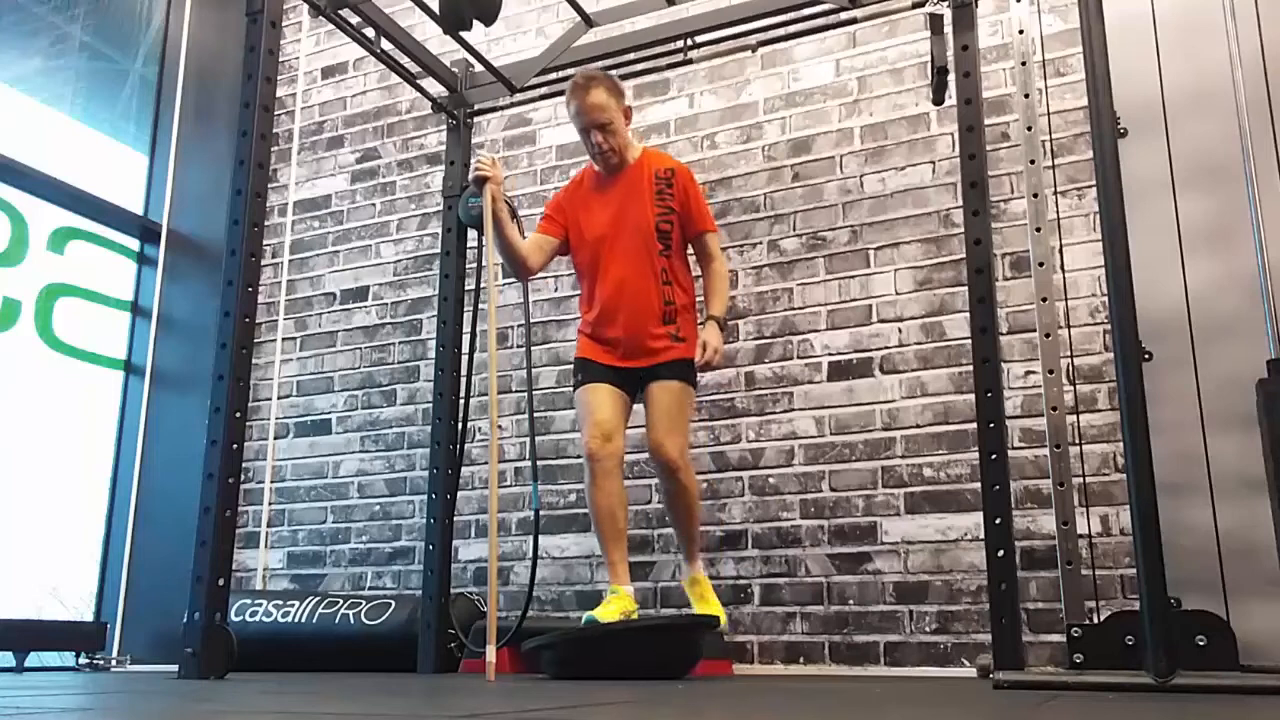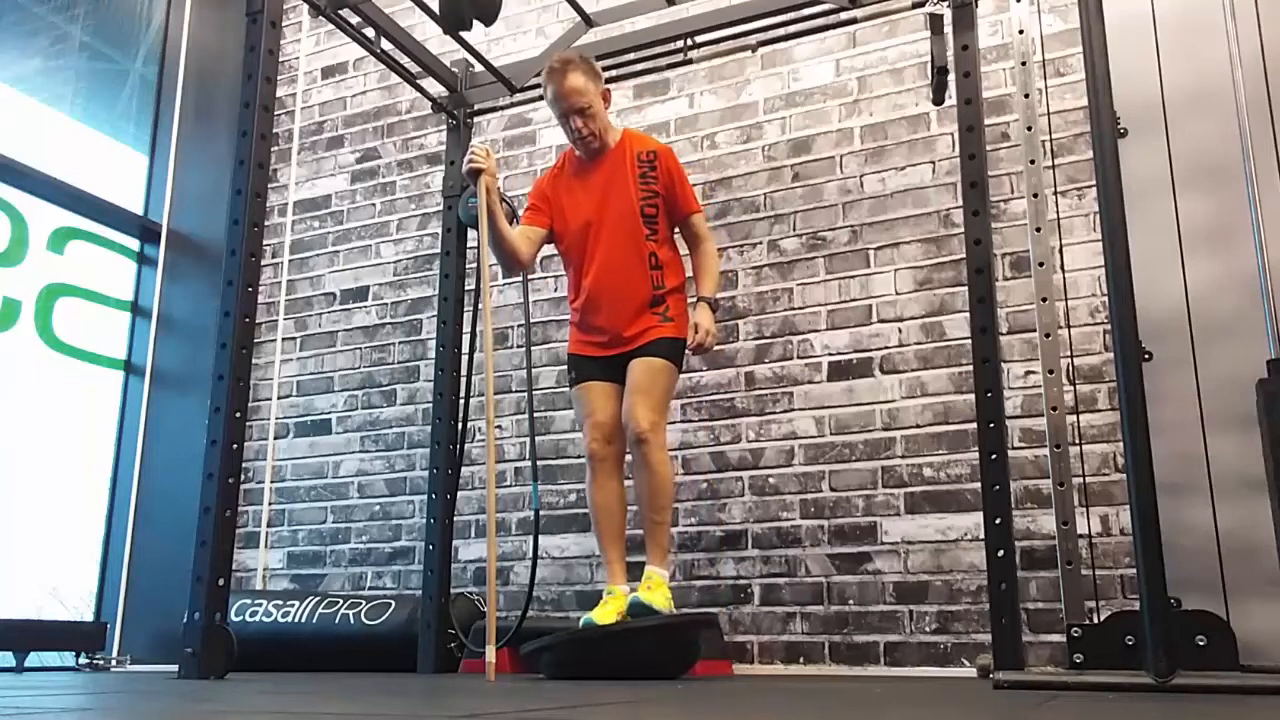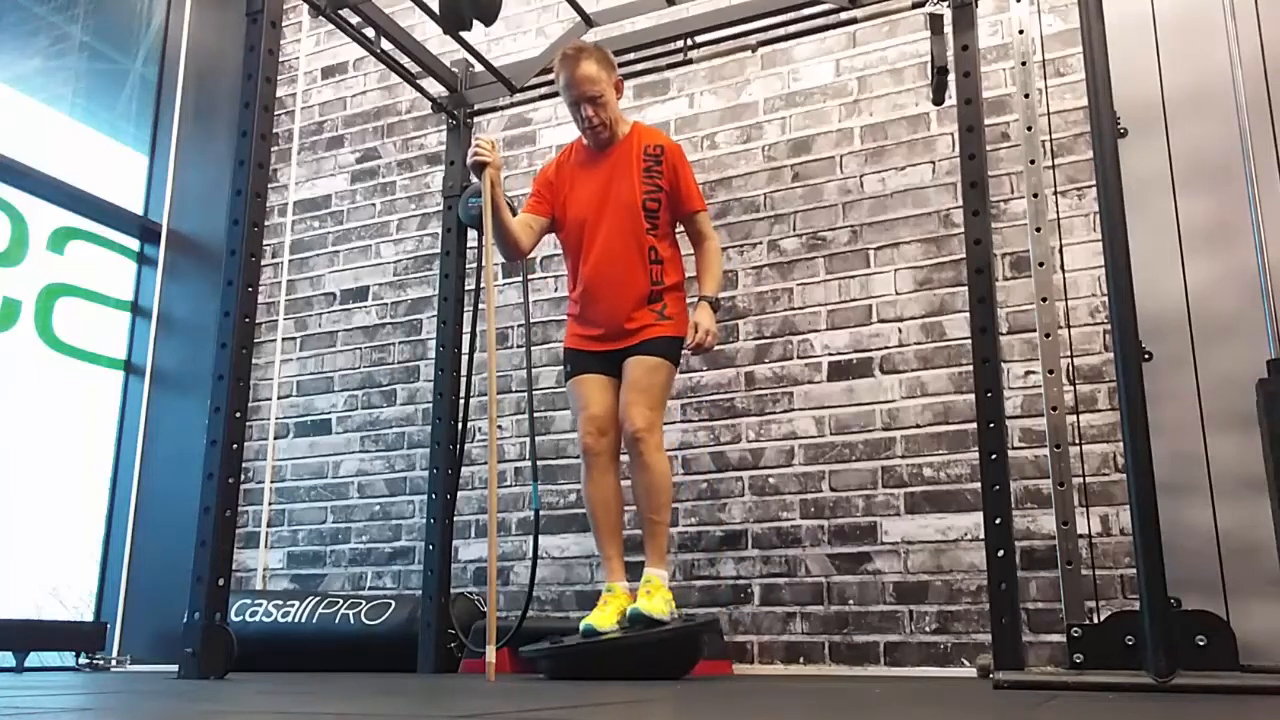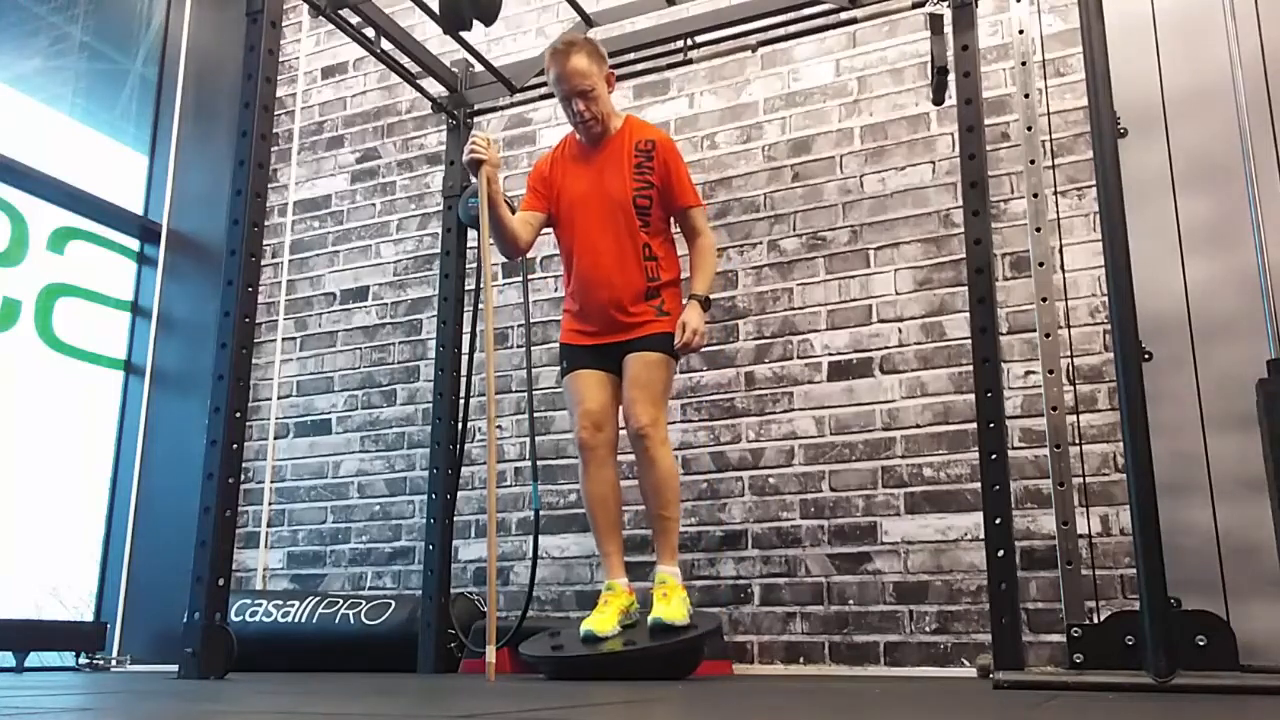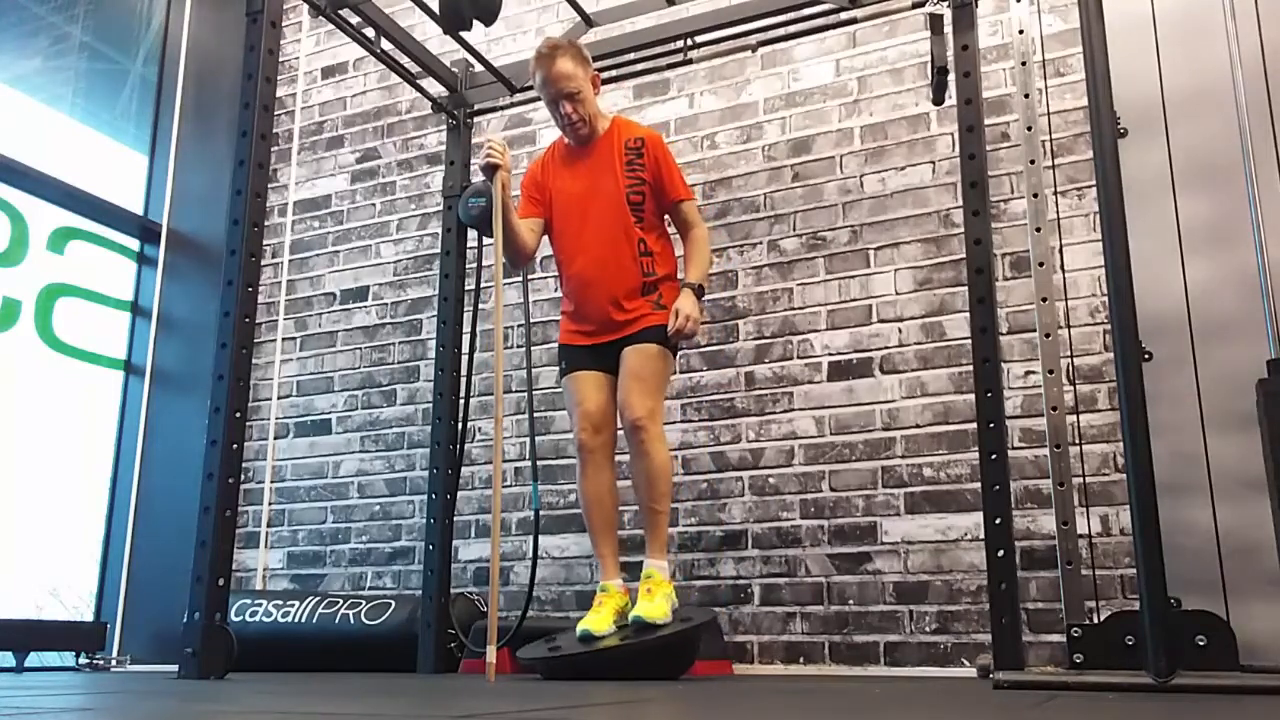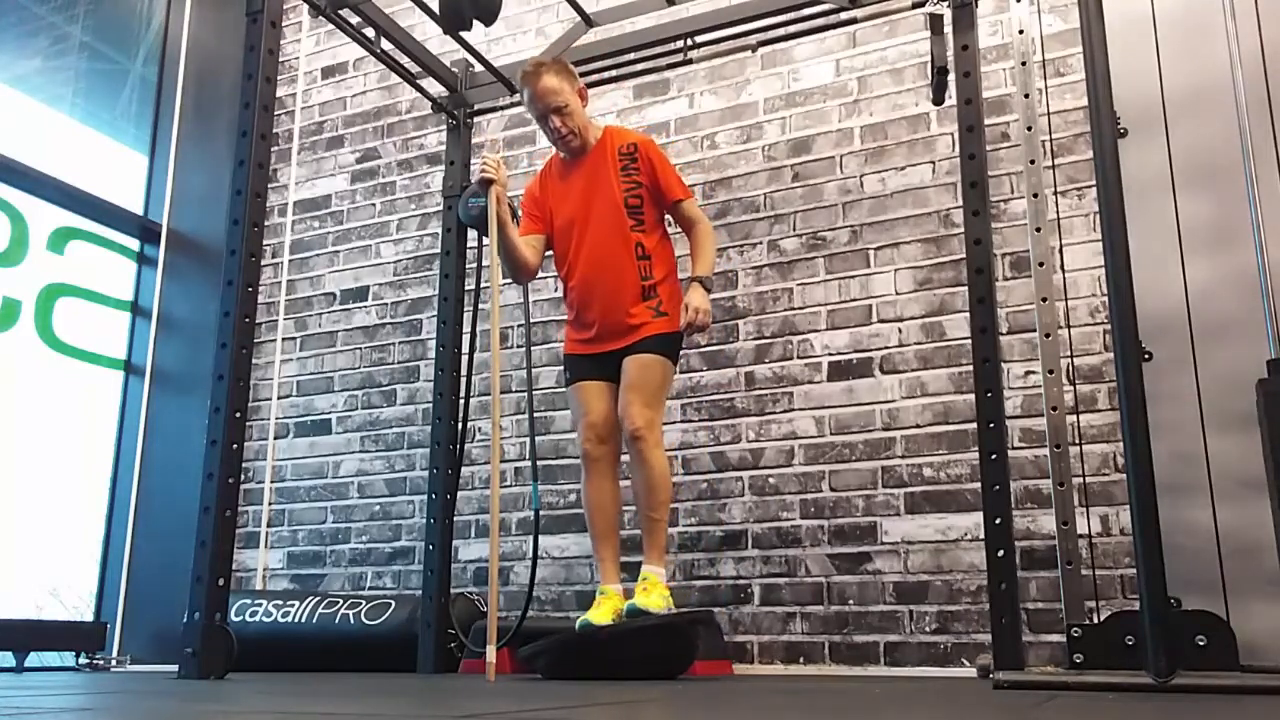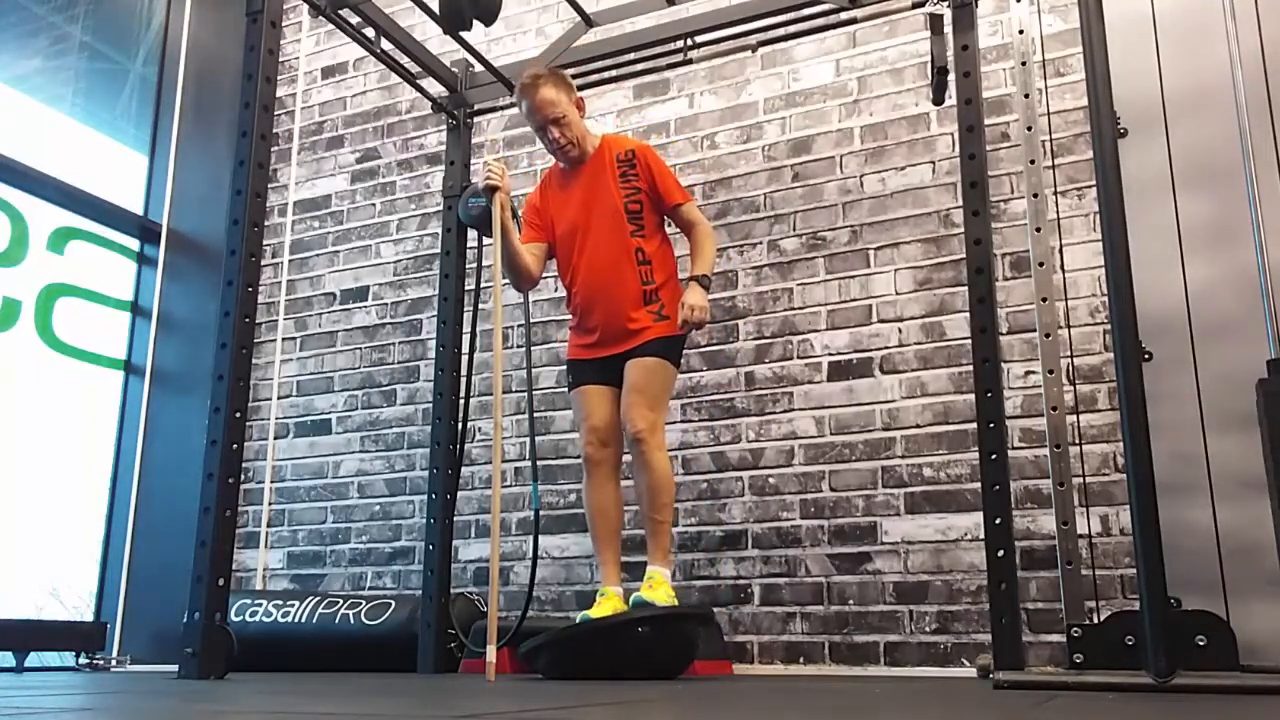
dt=0.7s
person 1, frame 1
left shoulder: (671, 175)
right shoulder: (570, 197)
left elbow: (713, 258)
right elbow: (526, 264)
left wrist: (714, 321)
right wrist: (497, 202)
left hip: (668, 341)
right hip: (600, 348)
left knee: (668, 453)
right knee: (599, 447)
left ankle: (695, 573)
right ankle: (620, 592)
person 1, frame 2
left shoulder: (653, 156)
right shoulder: (551, 184)
left elbow: (700, 238)
right elbow: (517, 258)
left wrist: (705, 303)
right wrist: (489, 195)
left hip: (657, 323)
right hip: (591, 338)
left knee: (642, 429)
right knee: (601, 448)
left ankle: (657, 576)
right ankle: (615, 591)
person 1, frame 3
left shoulder: (660, 151)
right shoulder: (556, 172)
left elbow: (704, 236)
right elbow: (516, 247)
left wrist: (706, 301)
right wrist: (492, 189)
left hip: (654, 320)
right hip: (587, 332)
left knee: (639, 429)
right knee: (595, 442)
left ankle: (657, 581)
right ankle: (615, 588)
person 1, frame 4
left shoulder: (653, 145)
right shoulder: (550, 167)
left elbow: (699, 232)
right elbow: (515, 244)
left wrist: (697, 301)
right wrist: (489, 187)
left hip: (651, 318)
right hip: (584, 328)
left knee: (645, 426)
right knee: (591, 438)
left ankle: (670, 579)
right ankle: (616, 588)
person 1, frame 5
left shoulder: (643, 144)
right shoulder: (543, 170)
left elbow: (693, 227)
right elbow: (520, 254)
left wrist: (691, 290)
right wrist: (500, 189)
left hip: (648, 312)
right hip: (581, 328)
left knee: (639, 417)
right knee: (591, 439)
left ankle: (656, 572)
right ankle: (610, 588)
person 1, frame 6
left shoulder: (636, 150)
right shoulder: (541, 185)
left elbow: (697, 223)
right elbow: (524, 269)
left wrist: (699, 283)
right wrist: (498, 206)
left hip: (650, 320)
right hip: (586, 336)
left knee: (639, 427)
right knee: (595, 446)
left ankle: (654, 577)
right ankle: (609, 590)
person 1, frame 7
left shoulder: (634, 157)
right shoulder: (543, 195)
left elbow: (698, 226)
right elbow: (525, 276)
left wrist: (698, 283)
right wrist: (502, 211)
left hip: (652, 325)
right hip: (589, 341)
left knee: (640, 429)
right knee: (597, 449)
left ankle: (660, 574)
right ankle: (610, 591)
